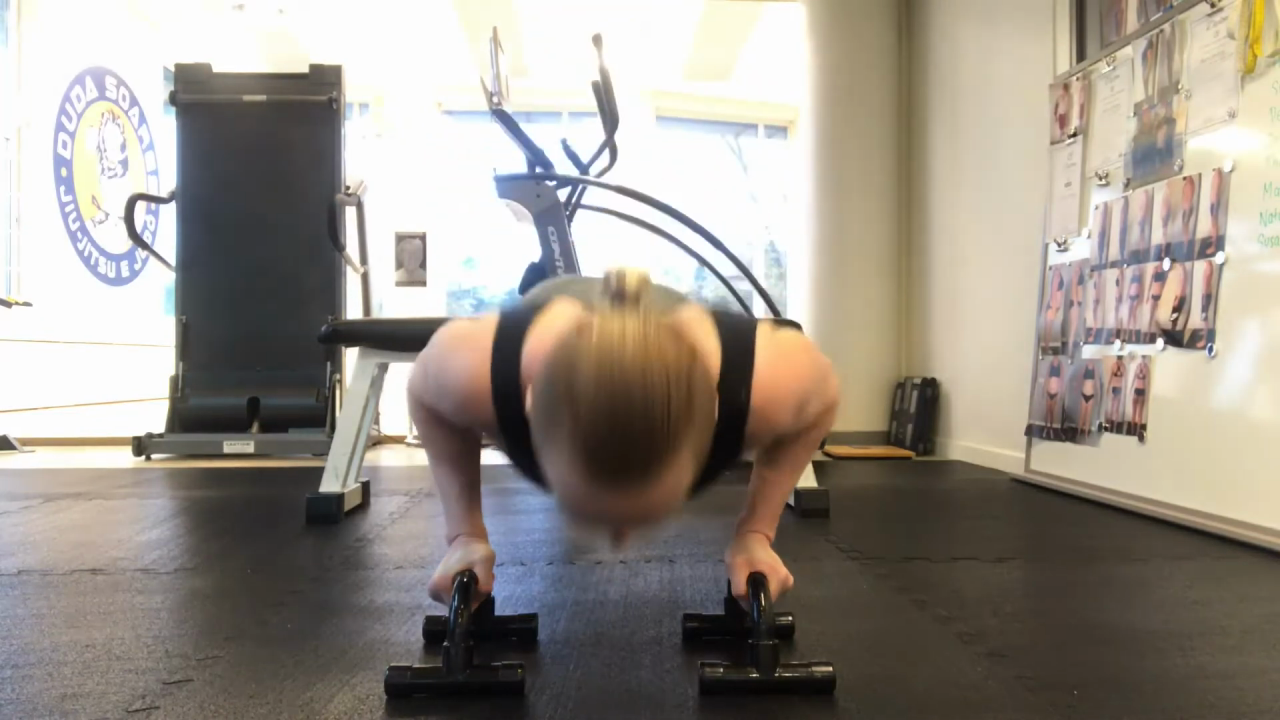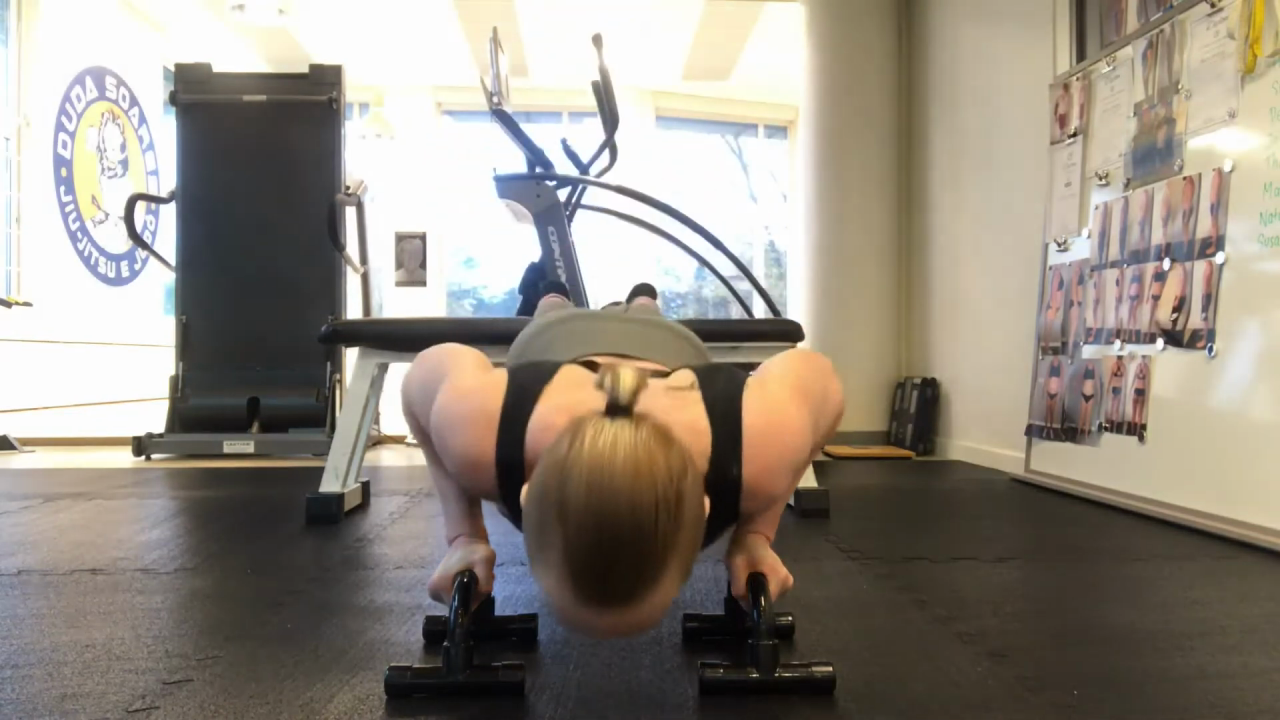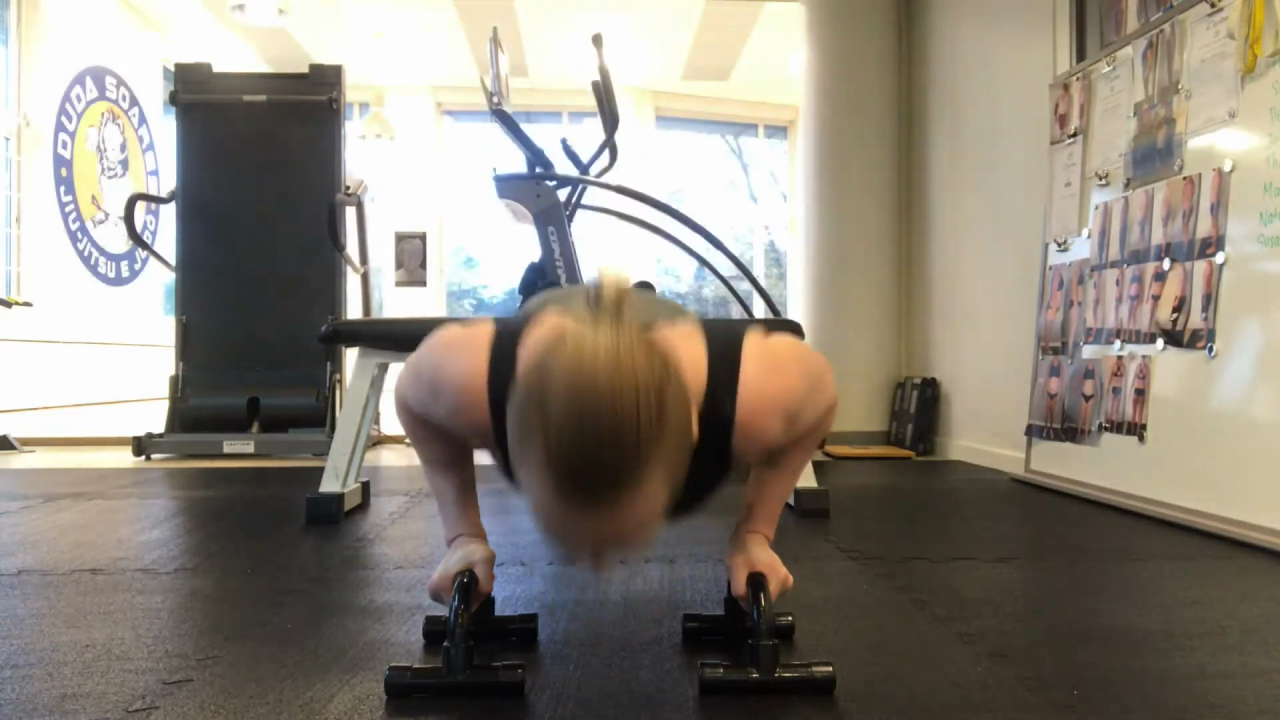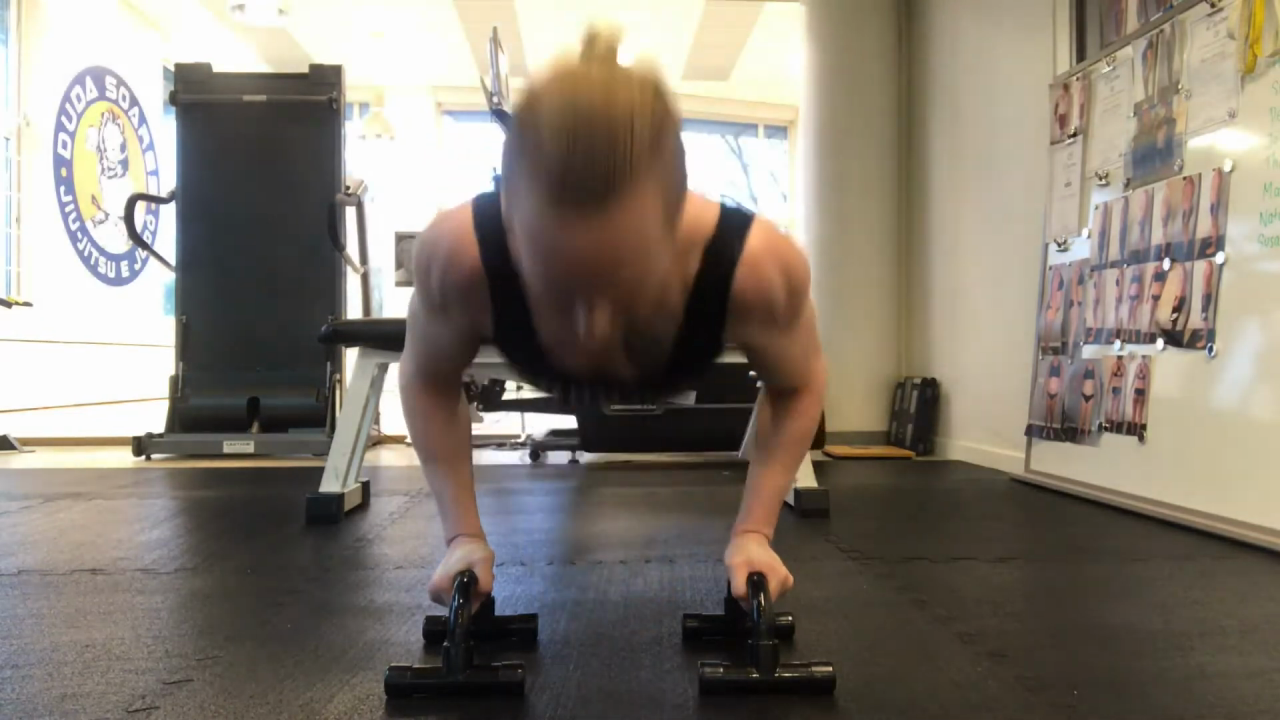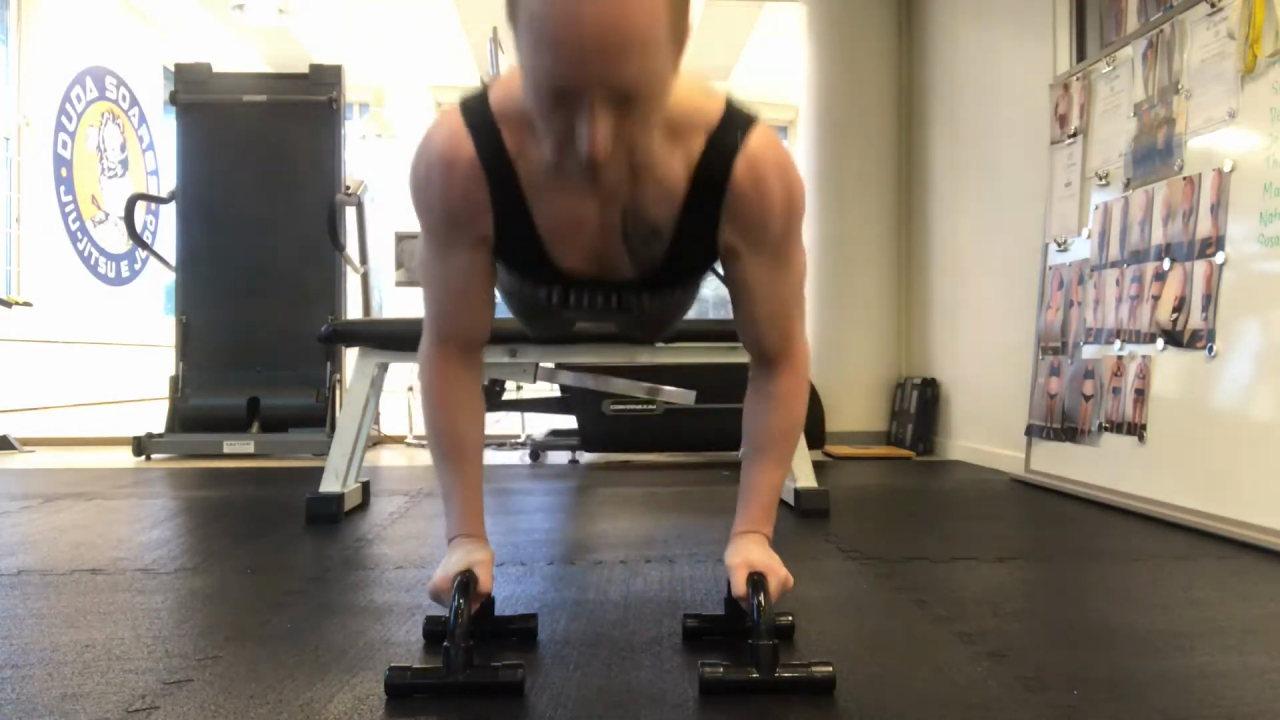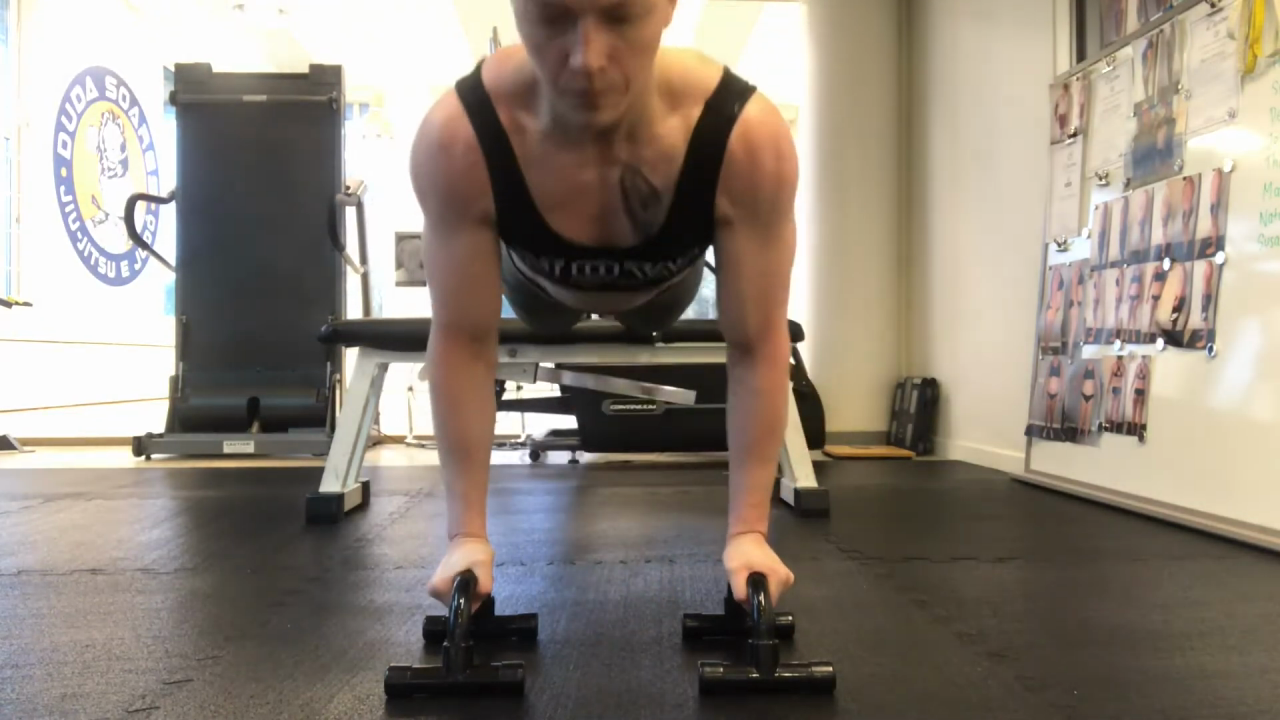
dt=0.2s
person 1, frame 1
left shoulder: (765, 383)
right shoulder: (475, 371)
left elbow: (821, 400)
left wrist: (755, 533)
right wrist: (464, 534)
right ankle: (541, 312)
person 1, frame 2
left shoulder: (754, 454)
right shoulder: (479, 436)
left elbow: (825, 386)
right elbow: (417, 382)
left wrist: (755, 536)
right wrist: (463, 536)
left ankle: (642, 308)
right ankle: (552, 303)
person 1, frame 3
left shoulder: (751, 394)
right shoulder: (473, 380)
left elbow: (822, 396)
right elbow: (411, 397)
left wrist: (755, 533)
right wrist: (463, 535)
left ankle: (644, 304)
right ankle: (545, 292)
person 1, frame 4
left shoulder: (755, 264)
right shoulder: (458, 252)
left elbow: (798, 385)
right elbow: (427, 379)
left wrist: (754, 533)
right wrist: (463, 537)
person 1, frame 5
left shoulder: (751, 168)
right shoulder: (456, 156)
left elbow: (778, 358)
right elbow: (452, 351)
left wrist: (752, 532)
right wrist: (466, 536)
left hip: (660, 295)
right hip: (539, 293)
left knee: (651, 322)
right knee: (538, 316)
person 1, frame 6
left shoulder: (746, 137)
right shoulder: (457, 138)
left elbow: (757, 347)
right elbow: (463, 344)
left wrist: (748, 530)
right wrist: (468, 534)
left hip: (659, 284)
right hip: (542, 280)
left knee: (653, 323)
right knee: (539, 322)
